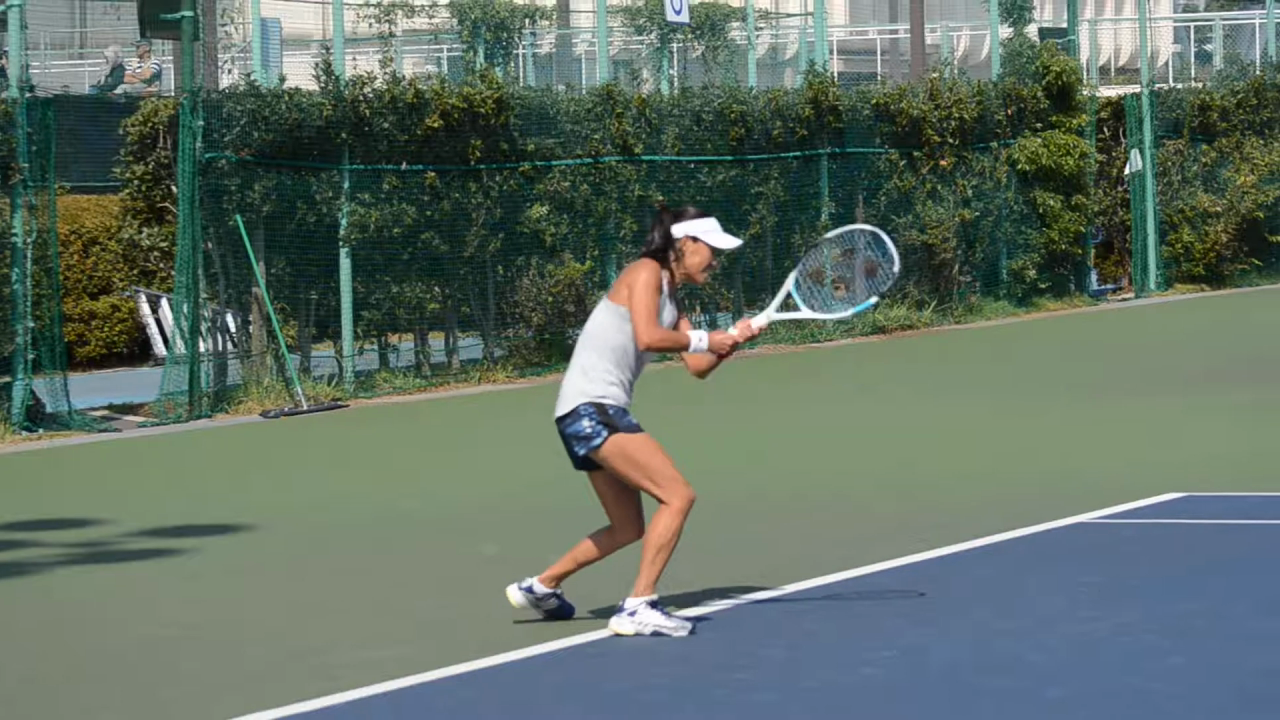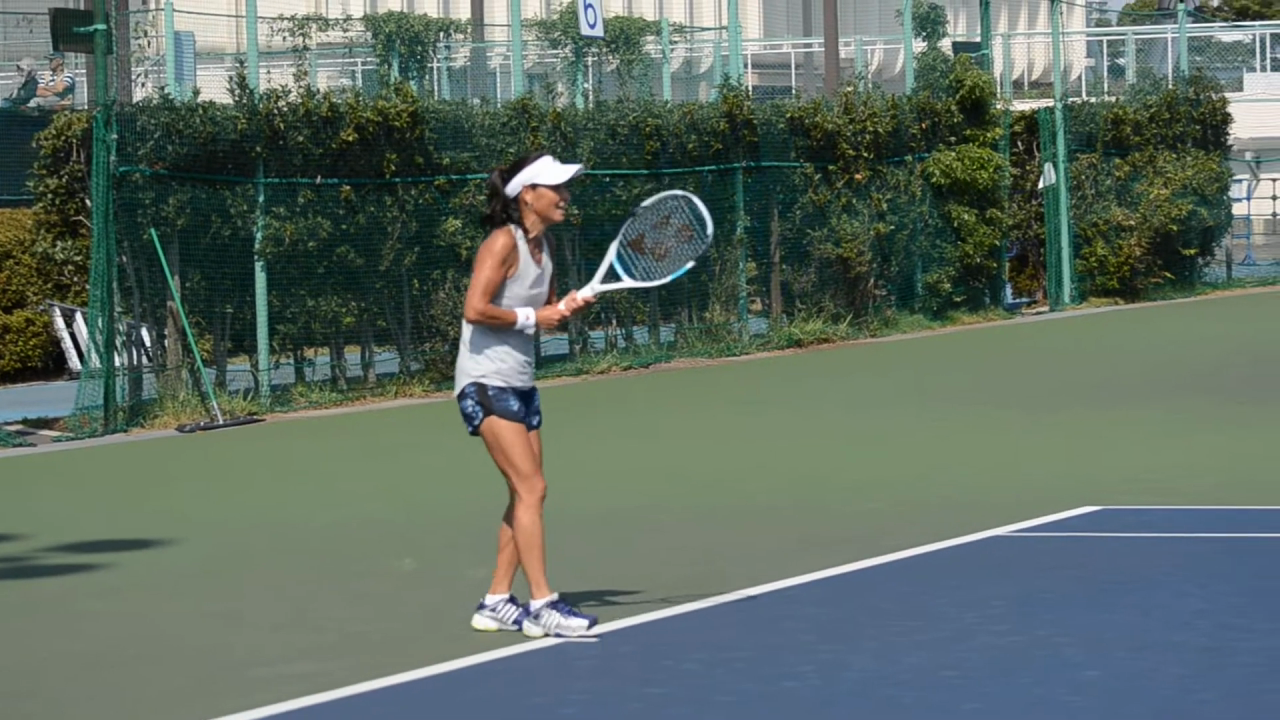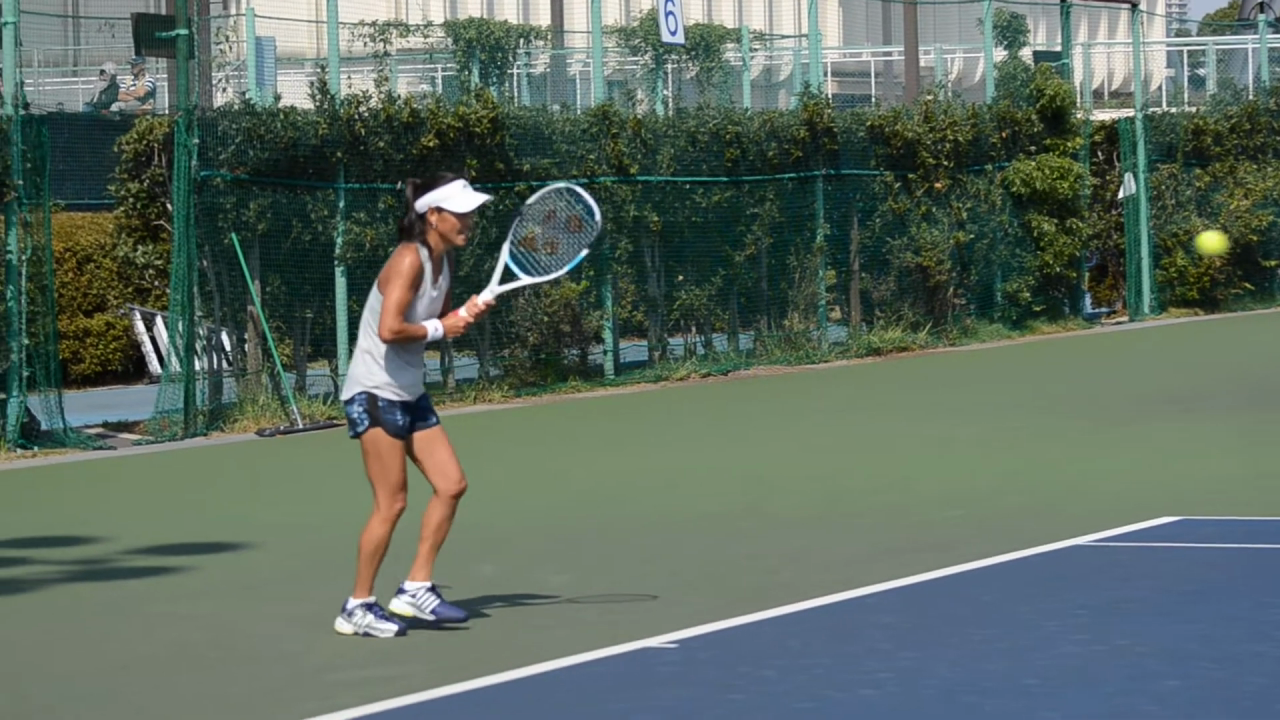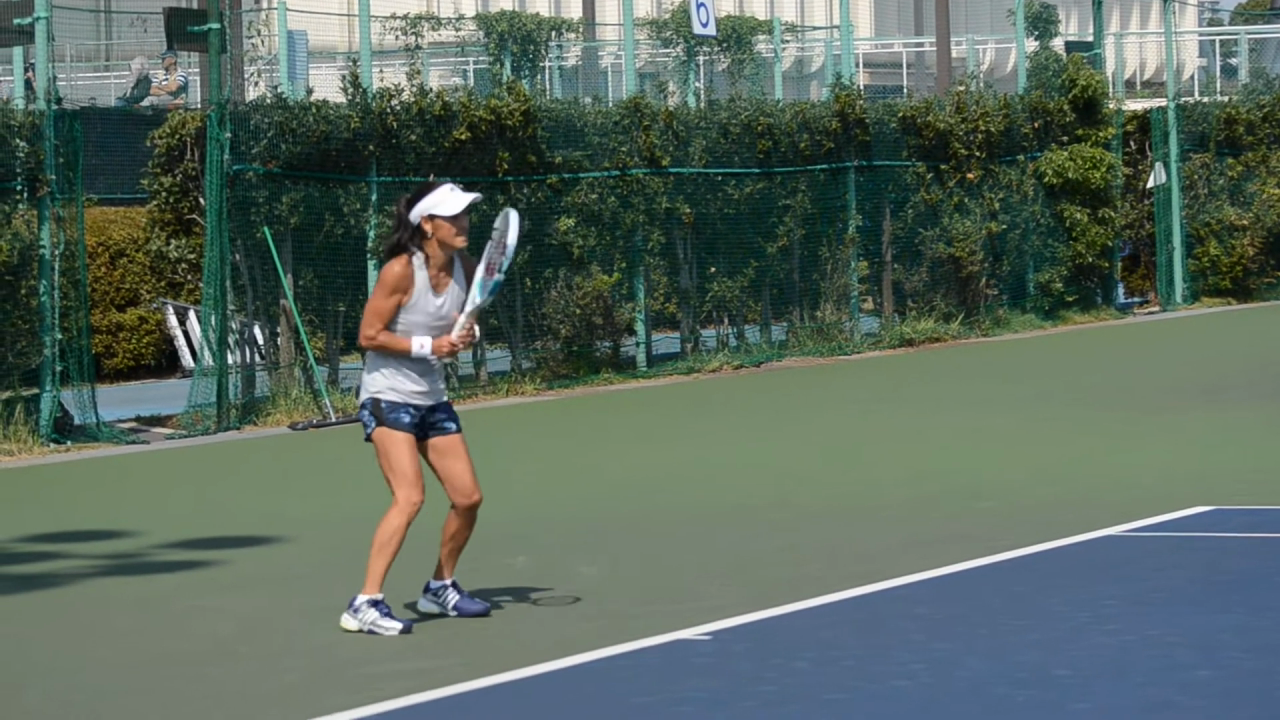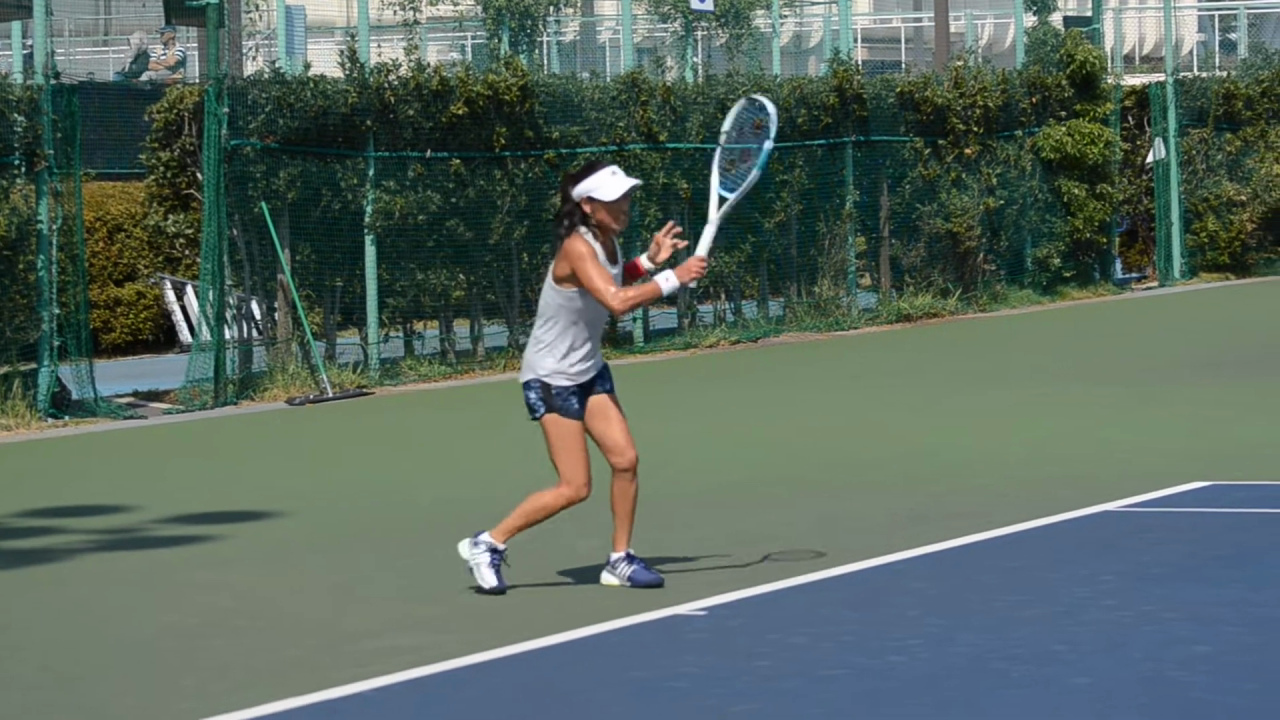
dt=1s
person 1, frame 1
left shoulder: (669, 295)
right shoulder: (645, 274)
left elbow: (697, 366)
right elbow: (647, 338)
left wrist: (731, 341)
right wrist: (705, 339)
left hip: (590, 413)
right hip: (591, 409)
left knee: (630, 528)
right knee: (678, 497)
left ankle: (540, 586)
right ankle: (638, 607)
person 1, frame 2
left shoulder: (543, 245)
right shoulder: (502, 242)
left elbow: (545, 315)
right elbow: (474, 310)
left wrist: (568, 308)
right wrist: (530, 318)
left hip: (518, 383)
right hip: (485, 383)
left knee: (525, 494)
right knee: (531, 490)
left ankle: (496, 602)
right ankle: (542, 604)
person 1, frame 3
left shoulder: (442, 259)
right shoulder: (408, 259)
right elbow: (389, 330)
left wrist: (465, 314)
right wrist: (438, 329)
left hip: (408, 393)
right hip: (375, 391)
left knee: (451, 485)
right knee: (392, 503)
left ankle: (416, 589)
right ankle: (358, 606)
person 1, frame 4
left shoulder: (466, 266)
right shoulder: (399, 270)
right elbow: (368, 336)
left wrist: (465, 334)
right wrist: (427, 346)
left hip: (431, 398)
right hip: (387, 397)
left knee: (468, 498)
right knee: (410, 498)
left ankle: (440, 588)
right ankle: (365, 602)
person 1, frame 5
left shoulder: (609, 236)
right shoulder: (577, 247)
right elbow: (617, 302)
left wrist: (652, 259)
right wrist: (674, 279)
left hip: (589, 370)
right hip: (551, 377)
left knee: (626, 461)
right knee: (575, 487)
left ankle: (621, 560)
right ankle: (489, 543)
